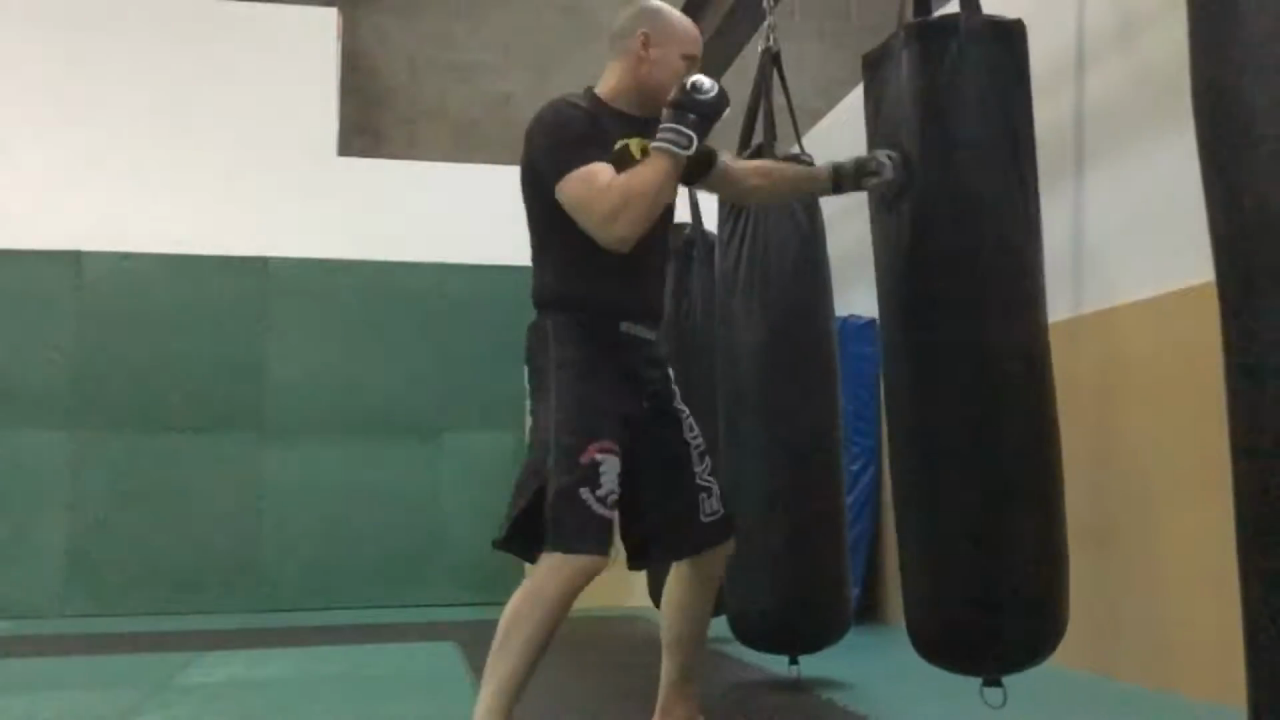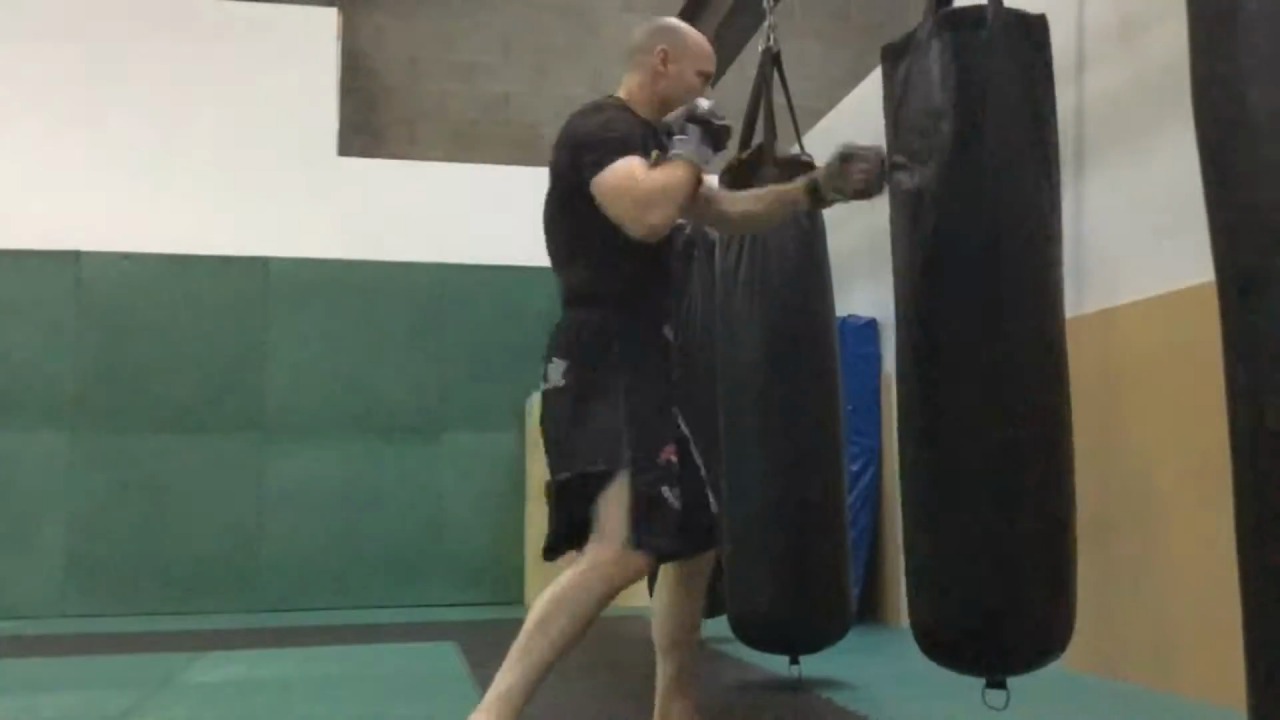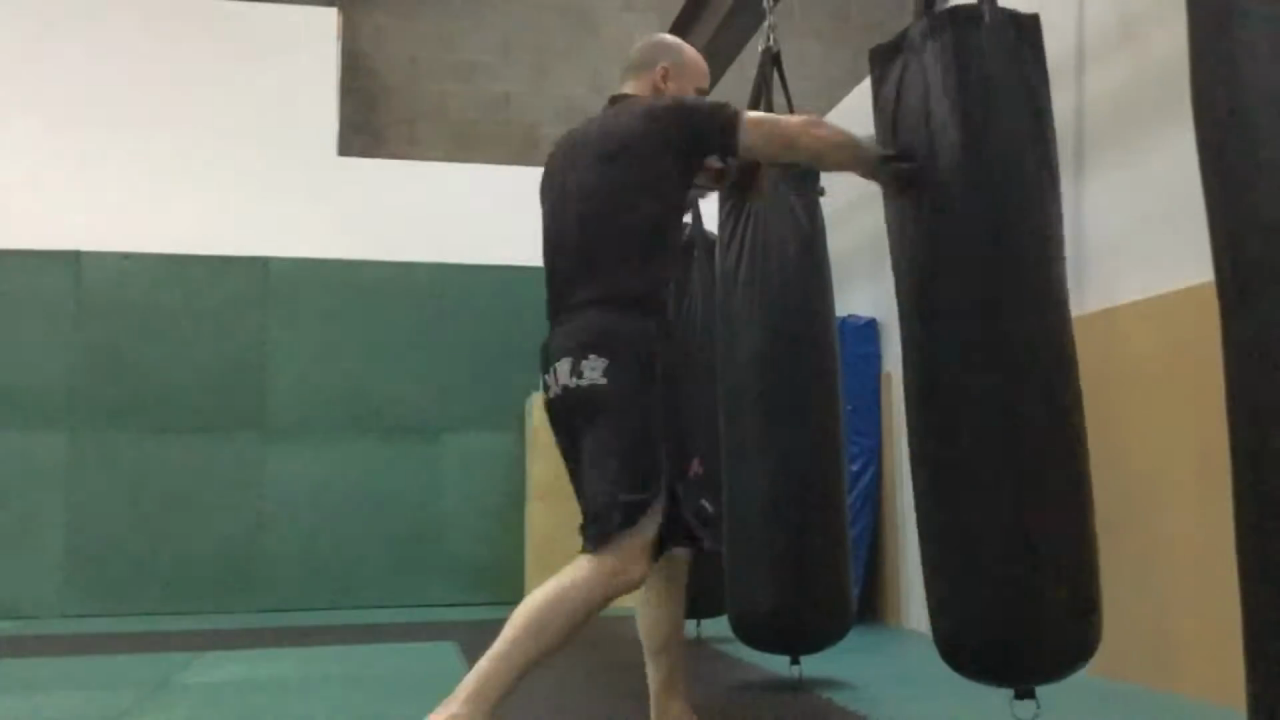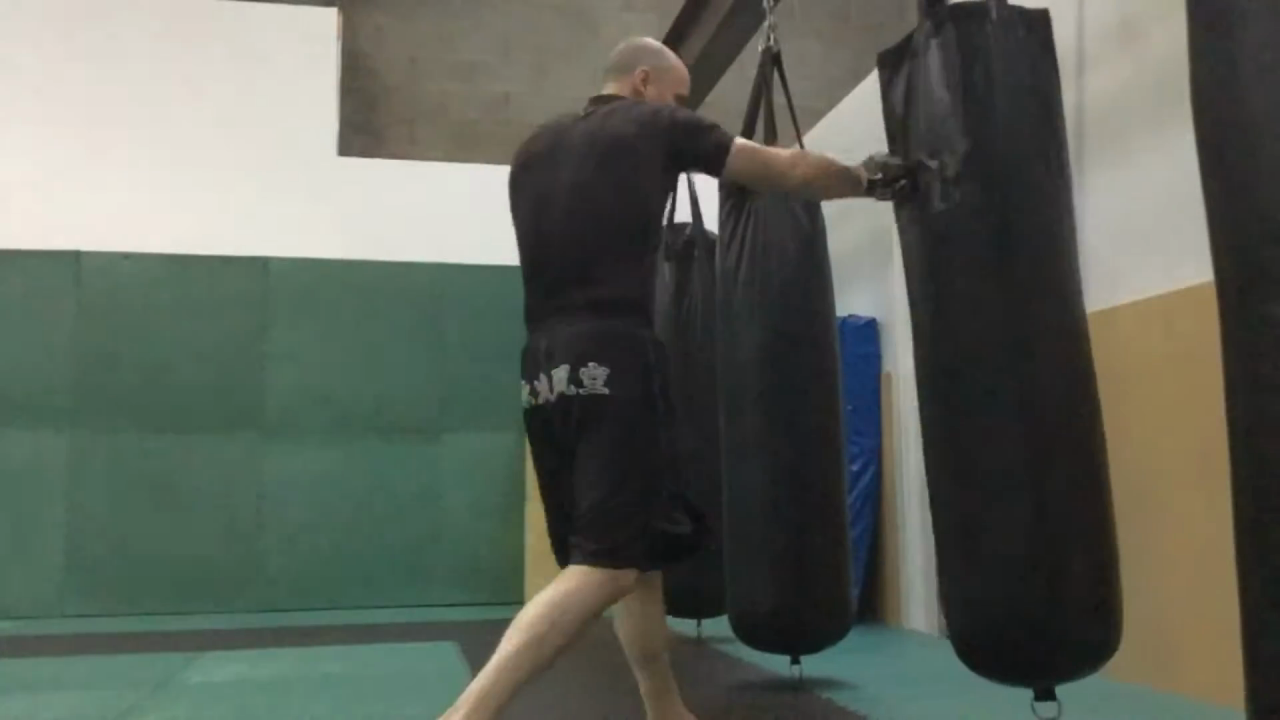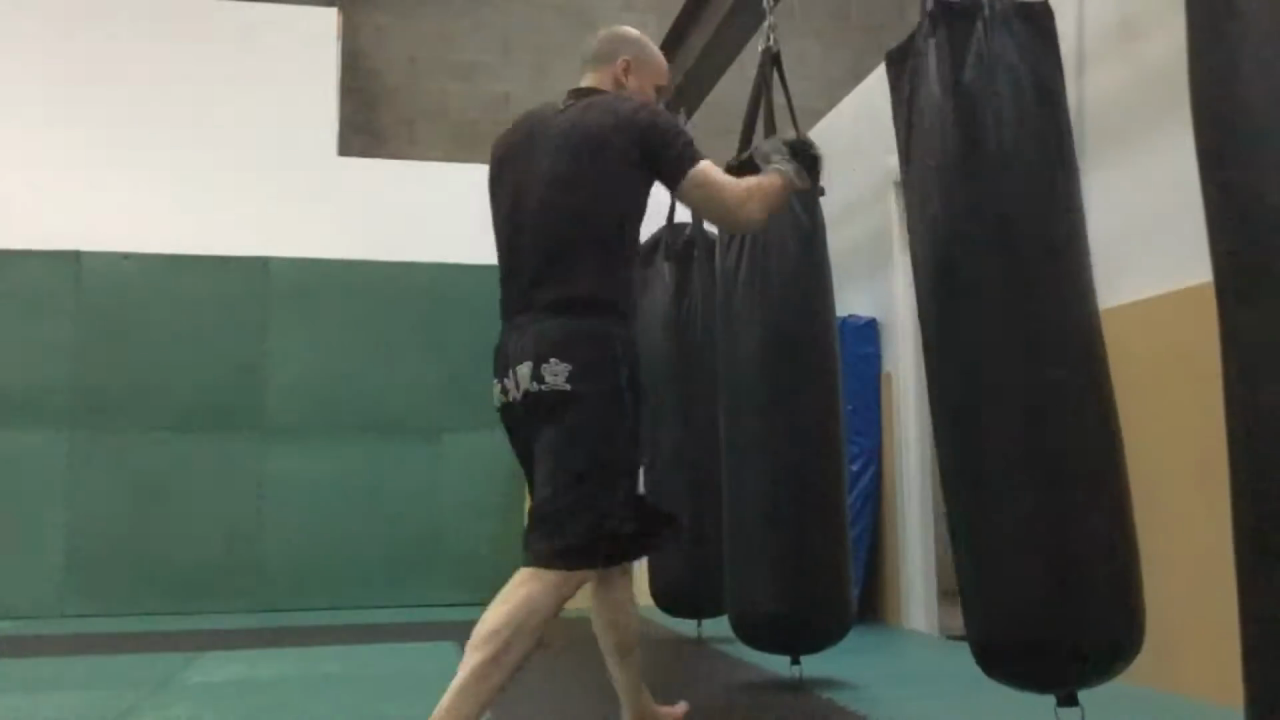
dt=0.1s
person 1, frame 1
left shoulder: (656, 130)
right shoulder: (566, 124)
left elbow: (738, 179)
right elbow: (616, 225)
left wrist: (839, 176)
right wrist: (680, 134)
left hip: (640, 359)
right hip: (582, 356)
left knee: (706, 545)
right knee: (573, 558)
person 1, frame 2
left shoulder: (656, 139)
right shoulder: (596, 128)
left elbow: (724, 213)
right elbow: (648, 218)
left wrist: (825, 185)
right wrist: (695, 144)
left hip: (633, 362)
right hip: (604, 359)
left knee: (693, 548)
right knee: (617, 548)
person 1, frame 3
left shoulder: (578, 149)
right shoulder: (670, 122)
right elbow: (796, 137)
left wrist: (682, 172)
right wrist: (877, 157)
left hip: (586, 358)
right hip: (620, 355)
left knee: (667, 546)
right knee: (622, 558)
person 1, frame 4
left shoulder: (534, 151)
right shoulder: (658, 127)
right elbow: (783, 170)
right wrist: (877, 172)
left hip: (549, 367)
right hip: (615, 358)
left knee: (632, 553)
right knee: (601, 568)
person 1, frame 5
left shoulder: (515, 139)
right shoulder: (632, 125)
right elbow: (739, 210)
right wrist: (789, 169)
left hip: (521, 360)
right hip: (582, 356)
left knee: (606, 549)
right knee: (557, 567)
